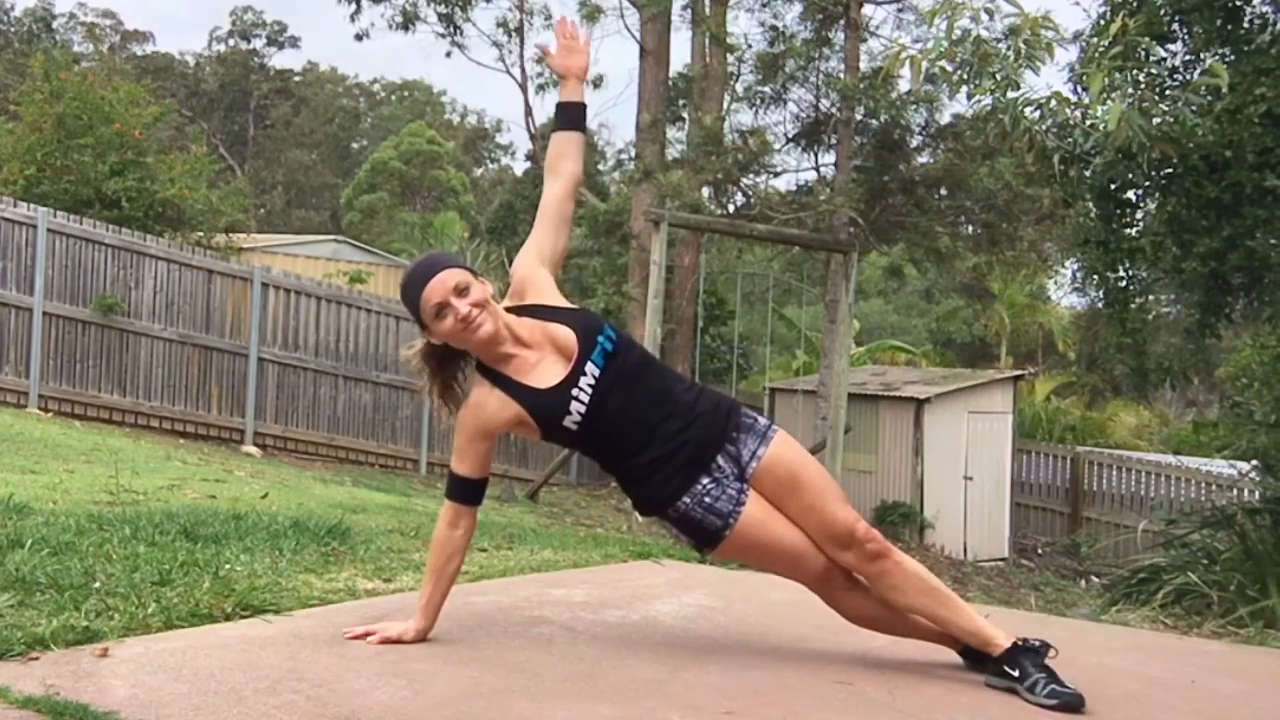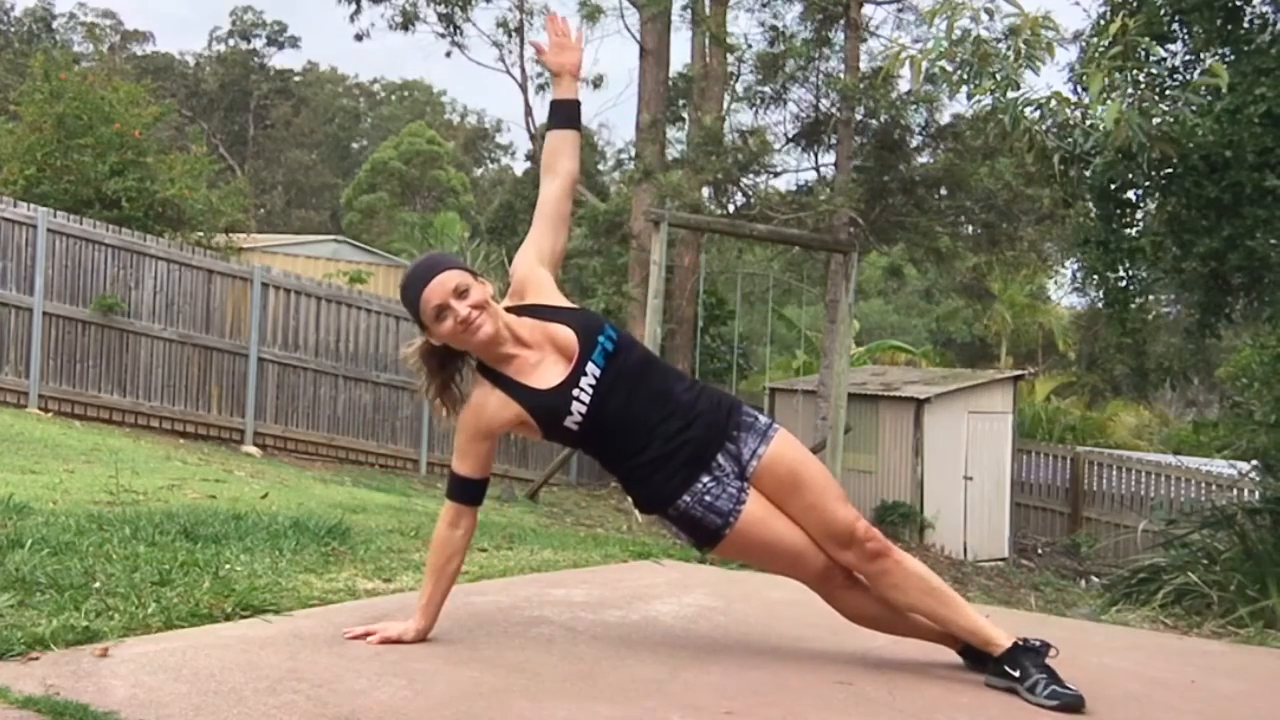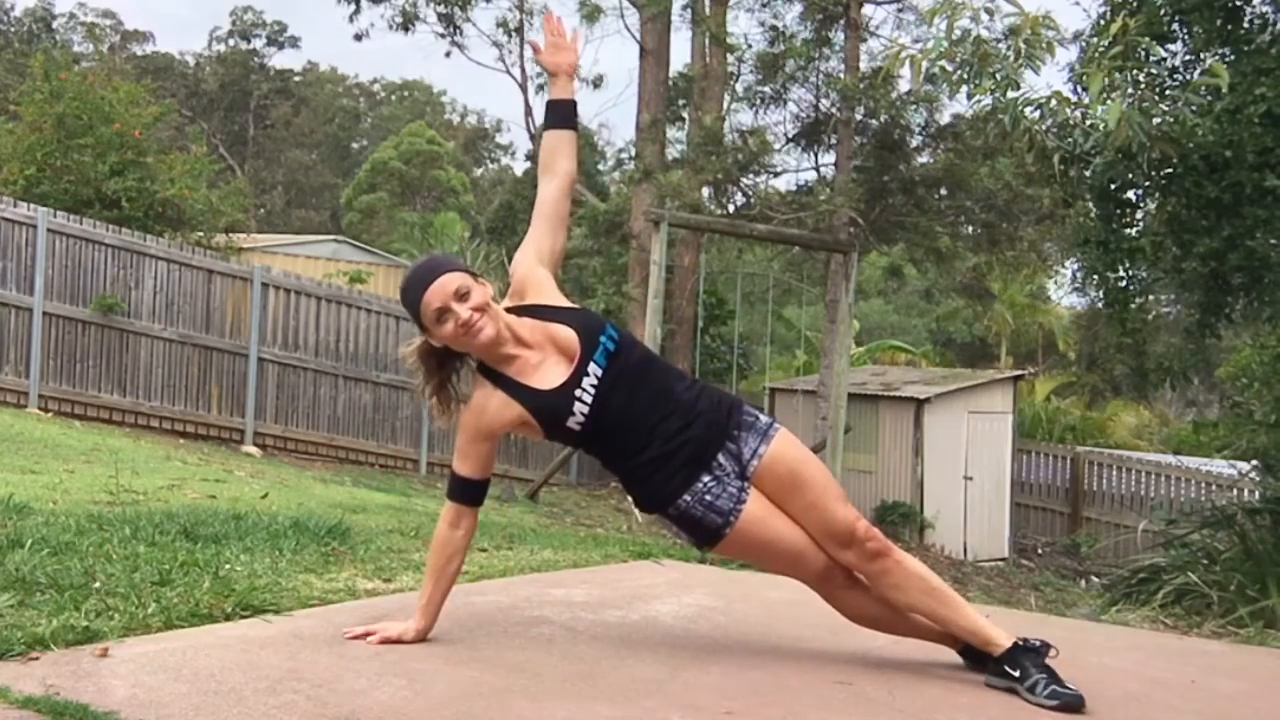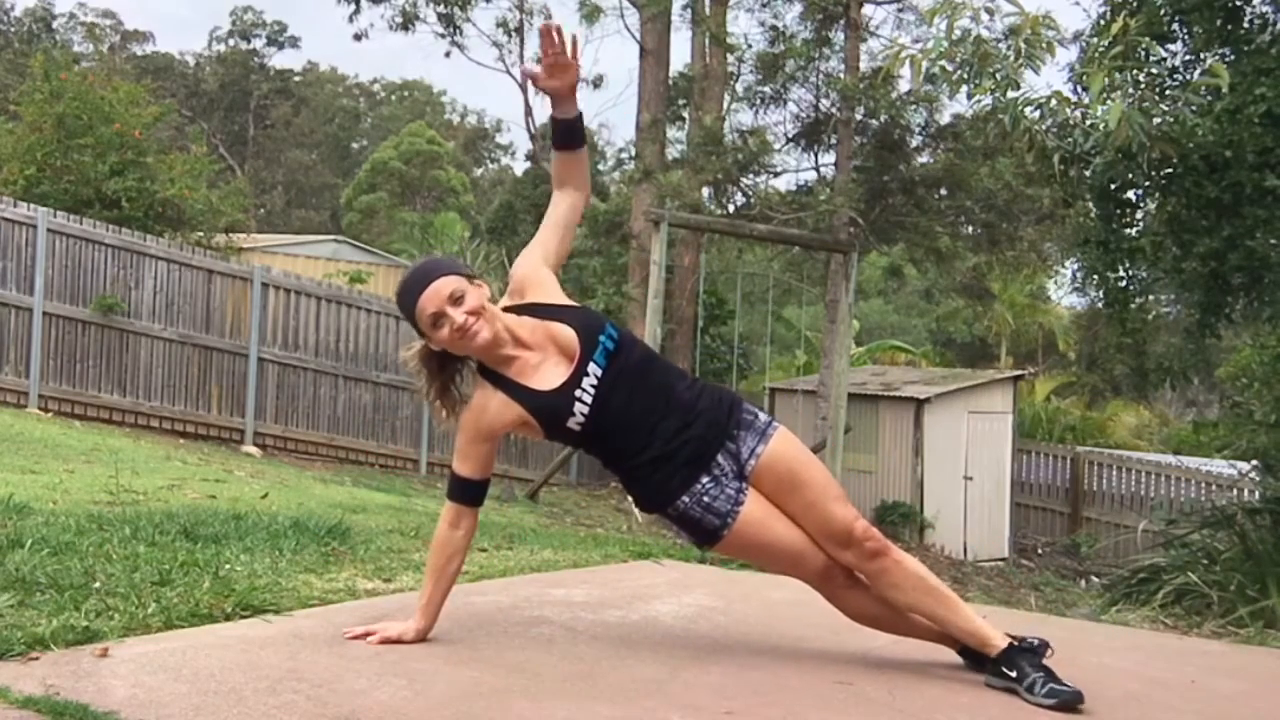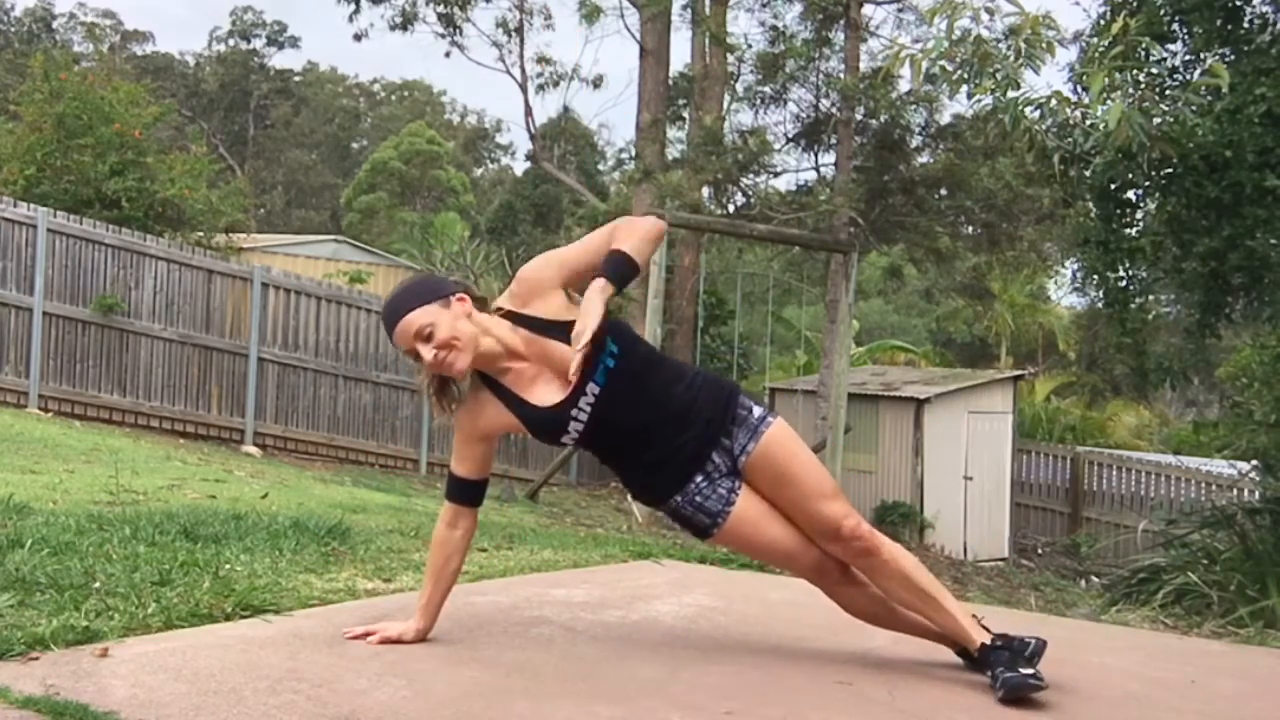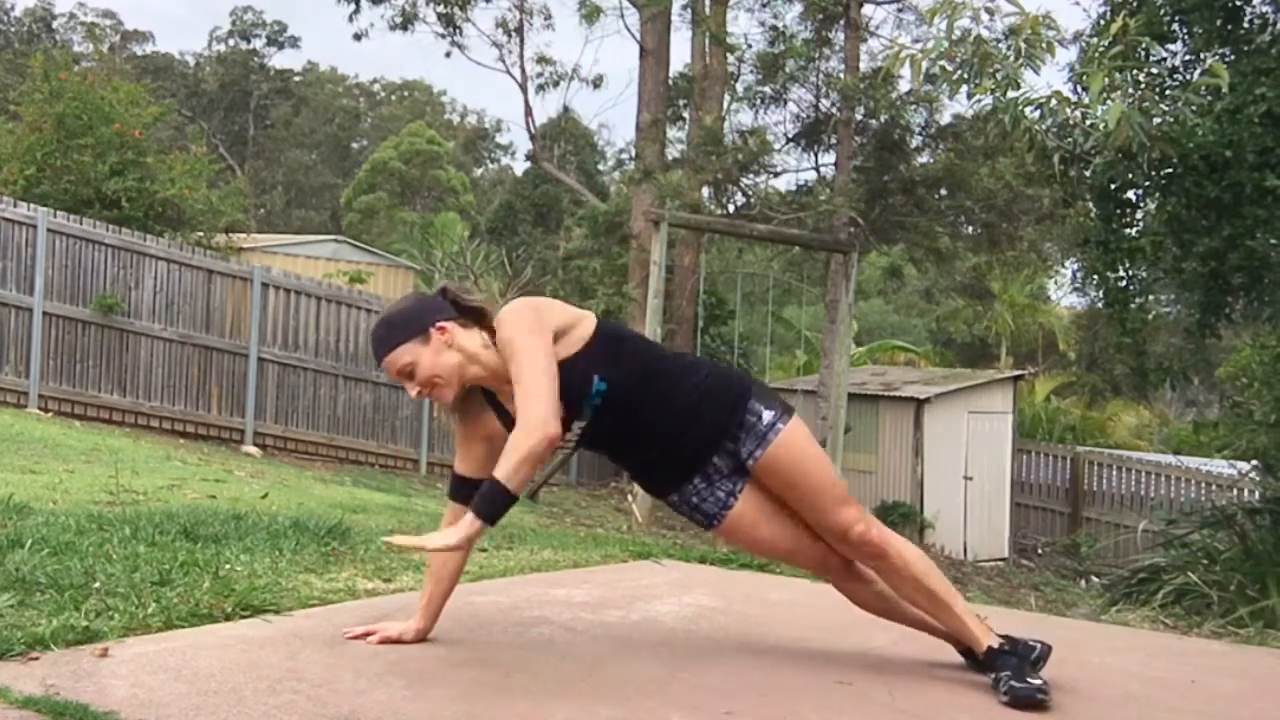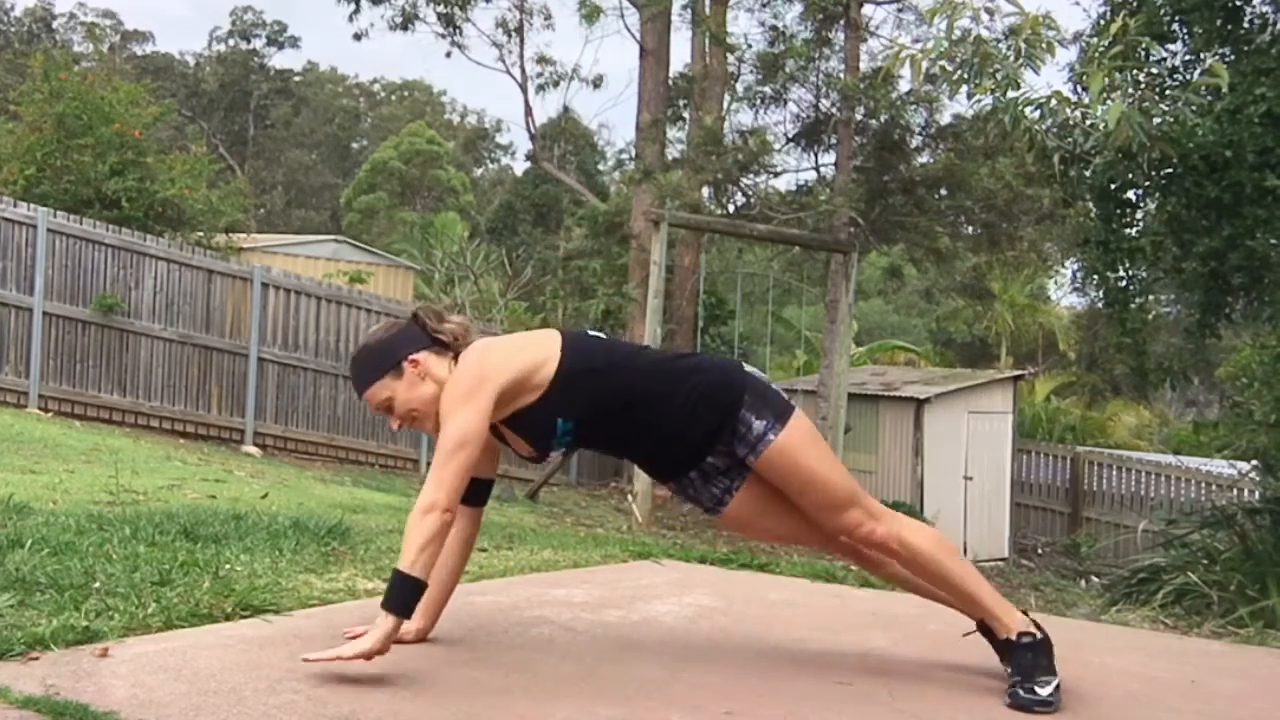
dt=0.2s
person 1, frame 1
left shoulder: (528, 283)
right shoulder: (487, 407)
left elbow: (562, 183)
right elbow: (458, 515)
left wrist: (573, 84)
right wrist: (421, 621)
left hip: (726, 425)
right hip: (683, 486)
left knee: (859, 544)
right knee: (831, 576)
left ankle: (1003, 648)
right ankle: (982, 649)
person 1, frame 2
left shoulder: (528, 285)
right shoulder: (488, 409)
left elbow: (558, 183)
right elbow: (458, 516)
left wrist: (567, 83)
right wrist: (420, 621)
left hip: (727, 425)
right hip: (684, 485)
left knee: (859, 543)
right knee: (830, 575)
left ankle: (1004, 649)
right ankle: (984, 650)
person 1, frame 3
left shoulder: (528, 285)
right shoulder: (489, 410)
left elbow: (555, 182)
right elbow: (459, 516)
left wrist: (563, 81)
right wrist: (420, 621)
left hip: (728, 425)
right hip: (685, 485)
left knee: (860, 544)
right knee: (832, 576)
left ankle: (1004, 649)
right ankle: (982, 650)
person 1, frame 4
left shoulder: (532, 277)
right shoulder: (482, 391)
left elbow: (572, 188)
right elbow: (461, 507)
left wrist: (564, 101)
right wrist: (421, 619)
left hip: (727, 406)
right hip: (688, 481)
left knee: (863, 549)
right knee: (835, 577)
left ankle: (998, 649)
right ankle: (986, 649)
person 1, frame 5
left shoulder: (537, 287)
right shoulder: (481, 409)
left elbow: (643, 229)
right elbow: (457, 512)
left wrist: (594, 296)
right wrist: (420, 620)
left hip: (724, 414)
right hip: (679, 482)
left knee: (849, 534)
right knee: (830, 569)
left ankle: (985, 643)
right ankle: (973, 643)
person 1, frame 6
left shoulder: (520, 320)
right shoulder: (480, 414)
left elbow: (544, 424)
right elbow: (474, 489)
left wrist: (465, 519)
right wrist: (422, 618)
left hip: (732, 409)
right hip: (683, 474)
left knee: (854, 530)
right knee: (832, 563)
left ankle: (996, 641)
right ankle: (977, 644)
person 1, frame 7
left shoulder: (478, 373)
right shoulder: (478, 414)
left elbow: (435, 510)
right elbow: (463, 514)
left wrist: (389, 626)
right wrist: (420, 617)
left hip: (727, 399)
right hip: (690, 460)
left knee: (862, 519)
right knee: (841, 540)
left ankle: (1017, 630)
right ankle: (990, 612)
